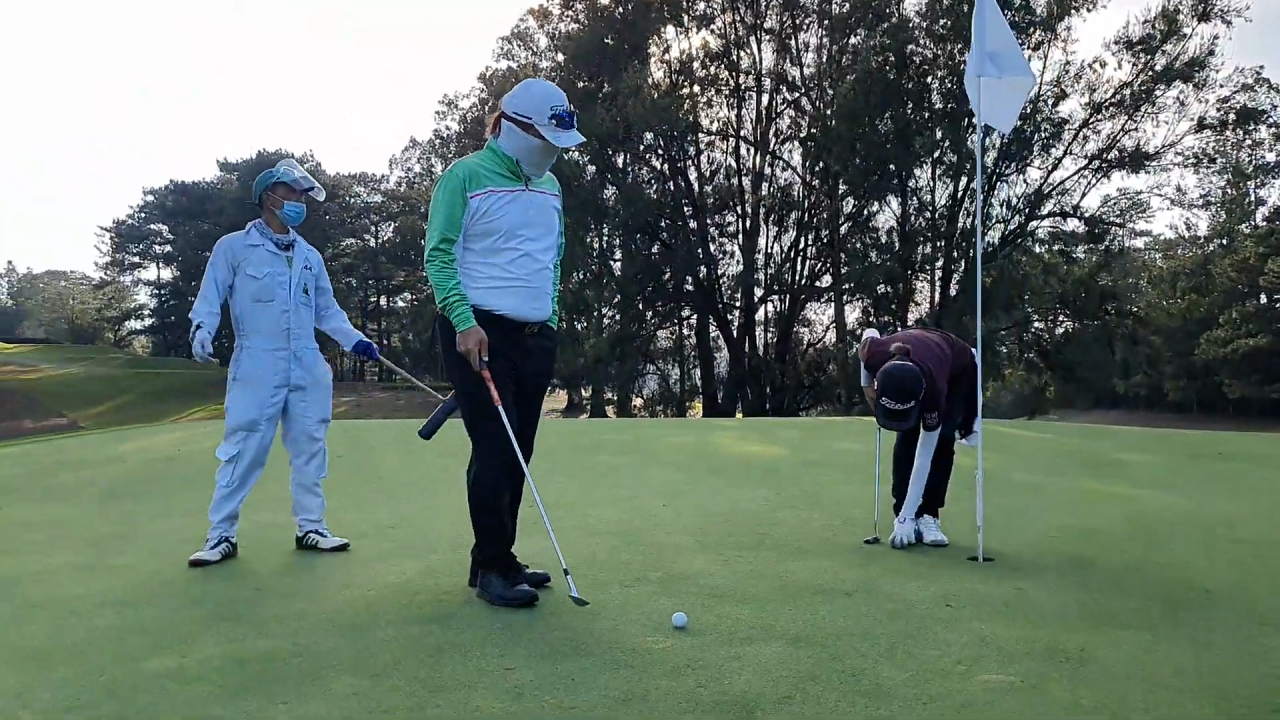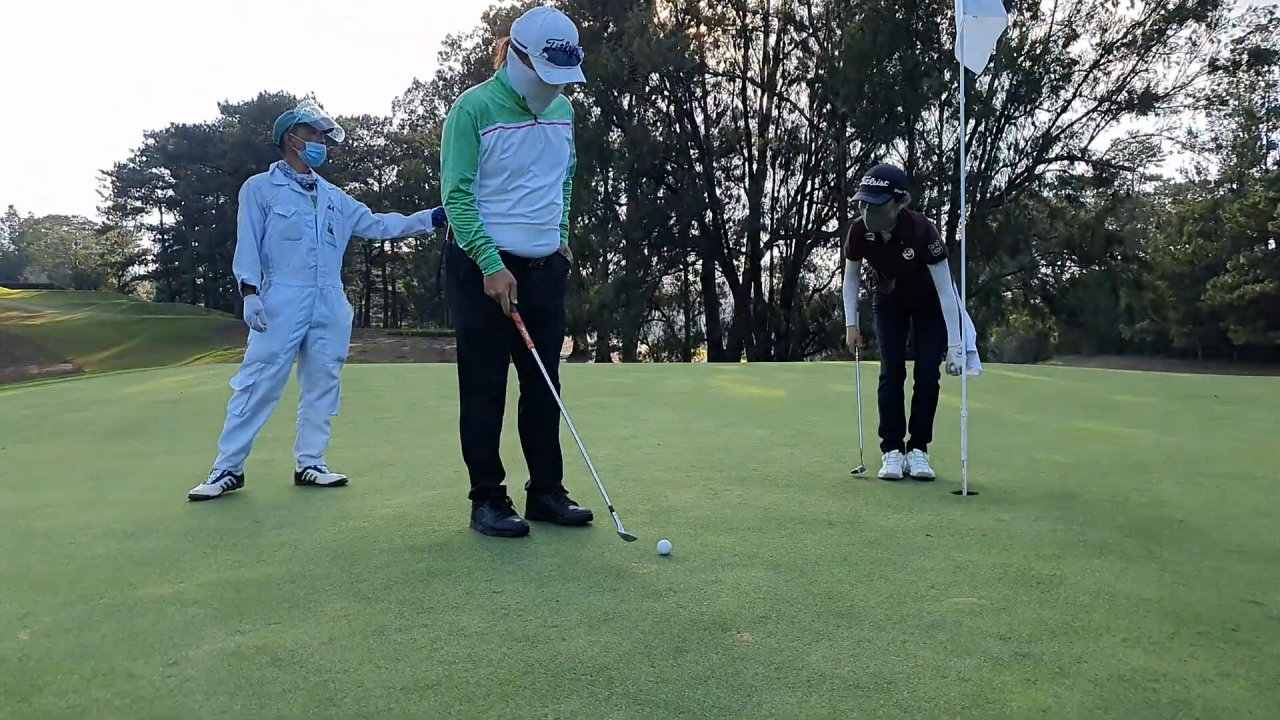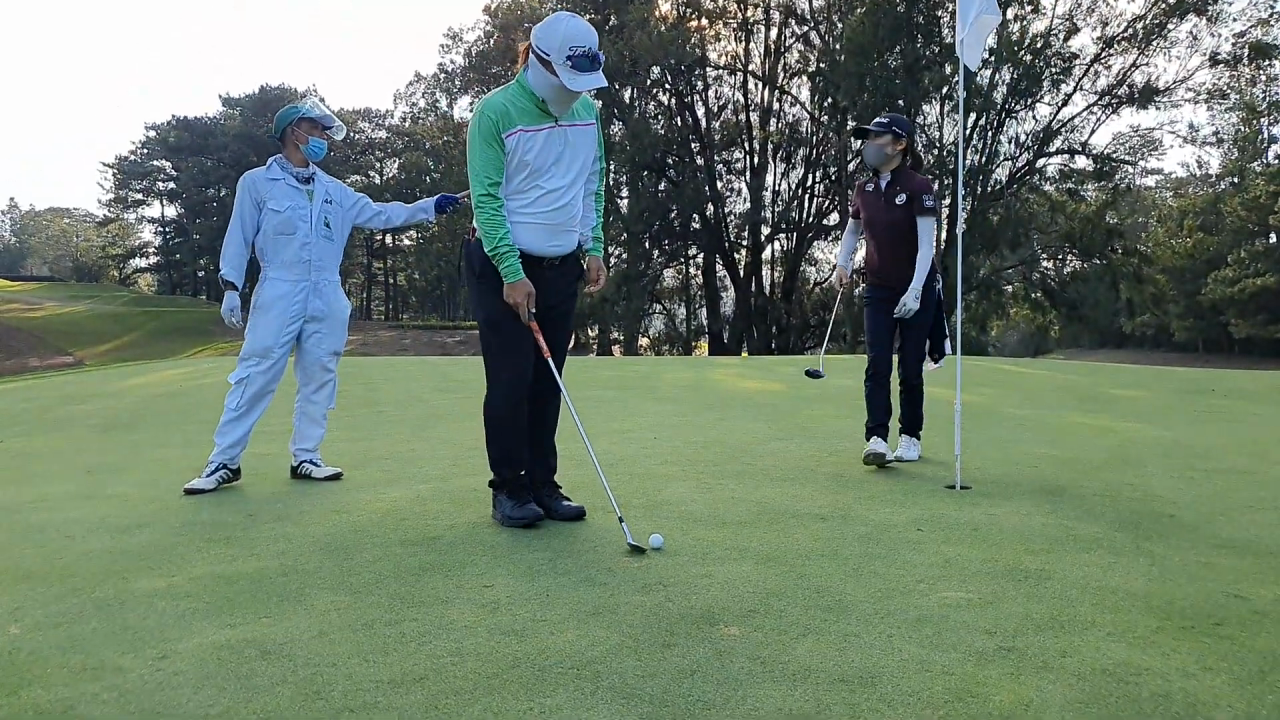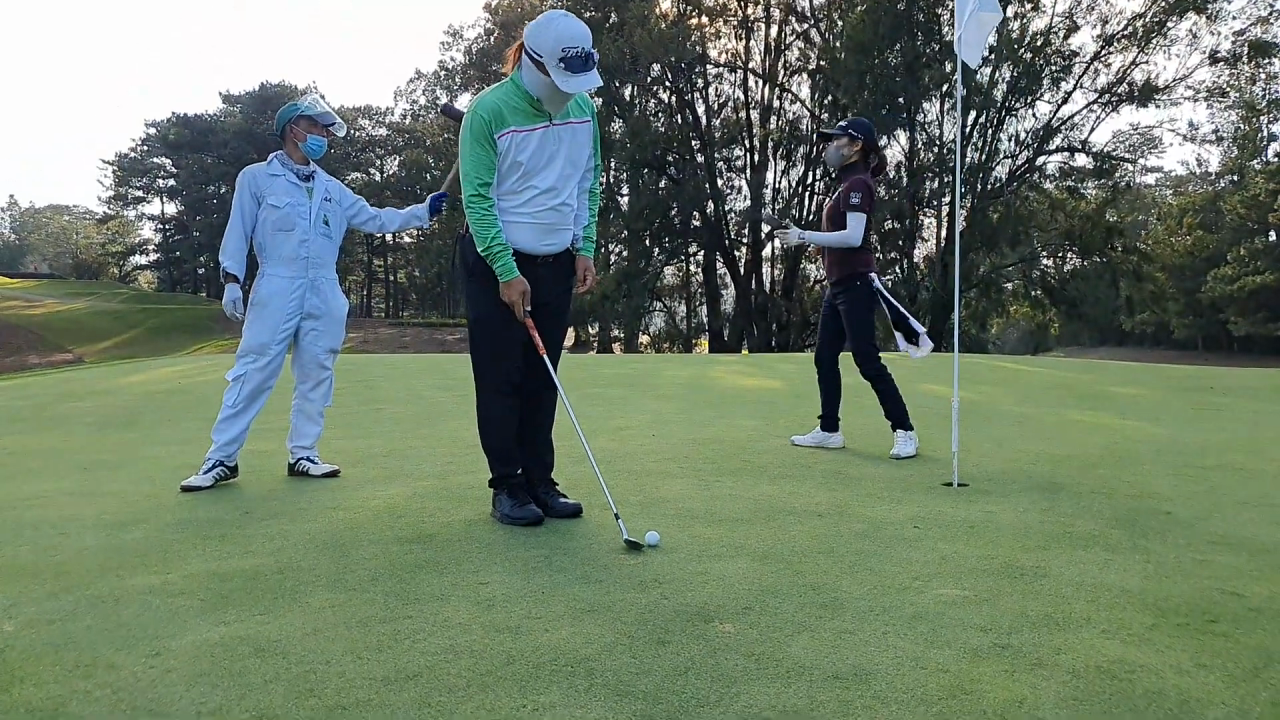
dt=0.5s
person 1, frame 1
left shoulder: (550, 186)
right shoulder: (464, 176)
right elbow: (438, 256)
left wrist: (551, 320)
right wrist: (463, 321)
left hip: (536, 335)
right hip: (478, 333)
left knee: (518, 451)
right knee: (494, 447)
left ankle: (496, 557)
right ankle: (491, 568)
person 1, frame 2
left shoulder: (562, 110)
right shoulder: (474, 108)
right elbow: (457, 195)
left wrist: (559, 238)
right wrist: (491, 265)
left hip: (545, 267)
right hip: (484, 268)
left knee: (544, 384)
right knee: (485, 388)
left ankle: (546, 492)
right ankle: (487, 499)
person 1, frame 3
left shoulder: (586, 111)
right shoulder: (496, 111)
left elbow: (592, 185)
right elbow: (486, 198)
left wrist: (593, 247)
right wrist: (512, 273)
left hip: (561, 265)
right hip: (503, 265)
left knee: (547, 381)
right knee: (512, 377)
left ankle: (541, 484)
right ankle: (509, 487)
person 1, frame 4
left shoulder: (582, 107)
right shoulder: (489, 110)
left elbow: (589, 182)
right elbow: (477, 197)
left wrist: (584, 248)
right wrist: (507, 272)
left hip: (556, 262)
right hip: (497, 263)
left knee: (541, 379)
right knee: (500, 378)
left ankle: (538, 481)
right ankle: (506, 487)
person 2, frame 1
left shoulder: (310, 256)
right shoulder: (233, 247)
left elbow: (326, 310)
right elbow: (210, 297)
left wrist: (355, 340)
right wrist: (202, 331)
left hip: (308, 364)
right hip: (257, 364)
left knee: (309, 446)
right knee: (243, 449)
left ankle: (310, 527)
right ankle: (221, 535)
person 2, frame 2
left shoulder: (333, 196)
right shoulder: (260, 187)
left elbow: (376, 225)
right elbow: (248, 244)
left wrist: (426, 219)
right wrist: (250, 292)
left hip: (331, 302)
right hip: (282, 300)
left knee: (323, 383)
right knee: (258, 381)
left ankle: (309, 462)
right ankle: (228, 468)
person 2, frame 3
left shoulder: (334, 189)
right shoulder: (256, 182)
left elbow: (380, 215)
right elbow: (238, 238)
left wrist: (429, 206)
right wrist: (231, 288)
left hip: (327, 296)
right hip: (279, 293)
left knee: (319, 377)
right knee: (255, 374)
left ankle: (305, 457)
right ankle: (223, 462)
person 2, frame 4
left shoulder: (332, 188)
right shoulder: (256, 177)
left elbow: (375, 220)
right elbow: (238, 233)
left wrist: (423, 210)
right wrist: (232, 280)
left hip: (324, 293)
right hip: (276, 289)
left knee: (316, 374)
right knee: (254, 370)
left ankle: (303, 454)
right ankle: (222, 458)
person 3, frame 1
left shoulder: (931, 388)
right shoulder: (874, 355)
left elbow: (923, 458)
right elbow: (869, 335)
right wrist: (866, 384)
left hip: (957, 371)
left knee: (942, 441)
right knee: (906, 440)
left ankle: (928, 515)
right ankle: (903, 517)
person 3, frame 2
left shoulder: (922, 229)
right shoulder: (858, 231)
left elbow: (946, 289)
right elbow: (851, 277)
left wrist: (955, 345)
right wrist: (852, 323)
left hip: (928, 303)
right hip: (889, 302)
left knee: (927, 373)
right knee: (891, 374)
left ankle: (917, 450)
right ankle: (892, 451)
person 3, frame 3
left shoulder: (918, 186)
right shoulder: (865, 188)
left elbow: (927, 245)
right elbow: (854, 229)
left wrist: (915, 290)
right wrist: (843, 262)
left hip: (913, 290)
right hip: (878, 290)
left knee: (910, 368)
right knee: (877, 364)
left ankle: (910, 437)
right ankle: (877, 439)
person 3, frame 4
left shoulder: (859, 183)
right shoulder: (846, 183)
left elbow: (854, 237)
left wrist: (805, 236)
right wrist: (808, 239)
left hip: (856, 283)
right hip: (838, 284)
left knee: (867, 361)
right knee: (824, 357)
left ankle: (904, 430)
right ankle: (829, 430)
